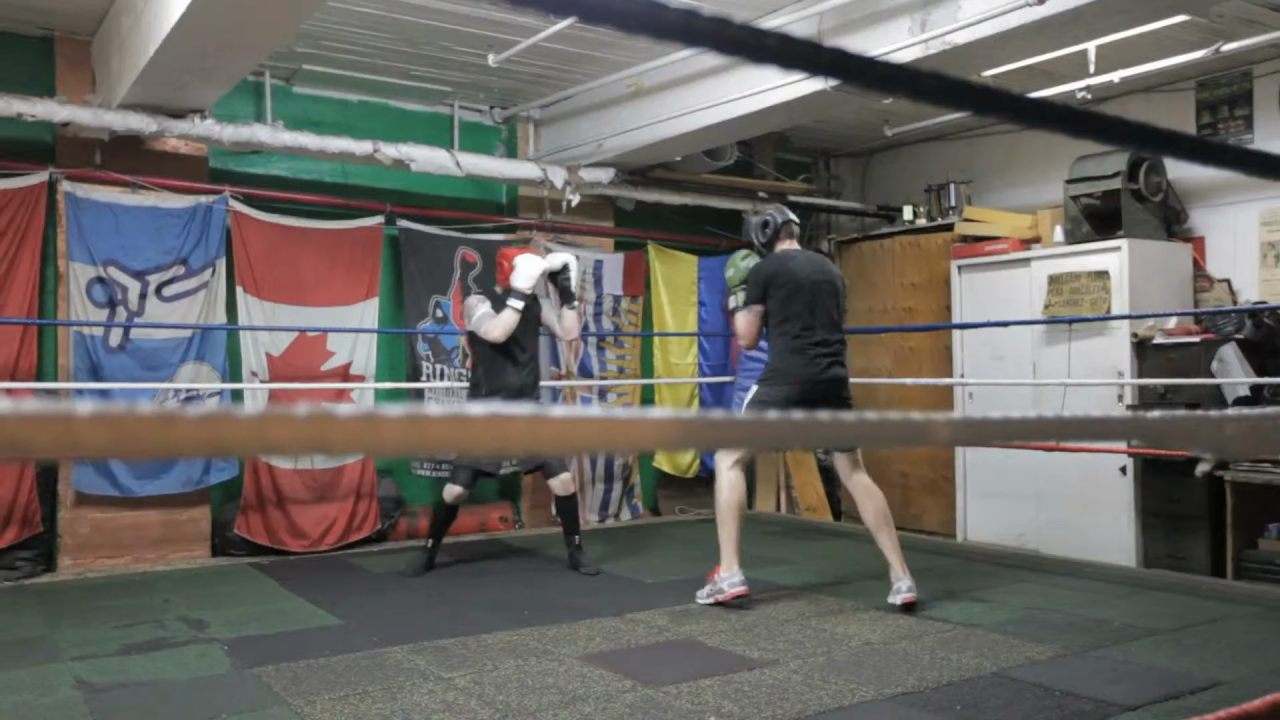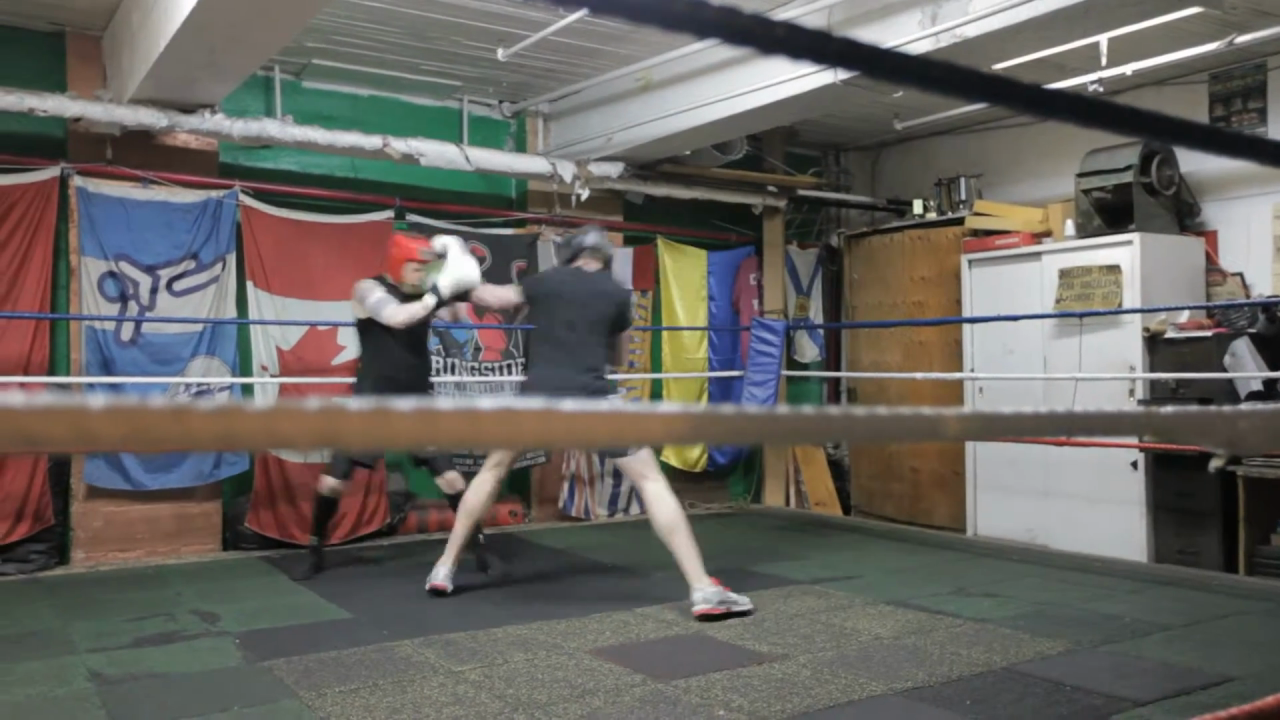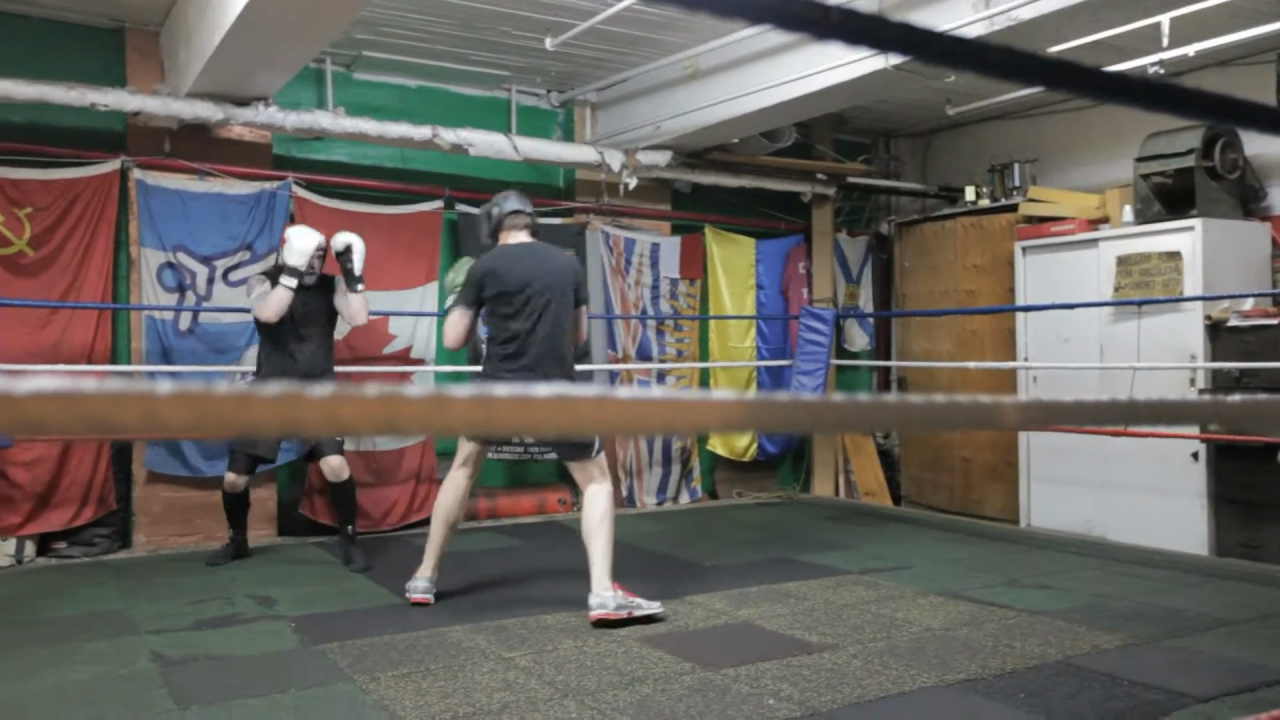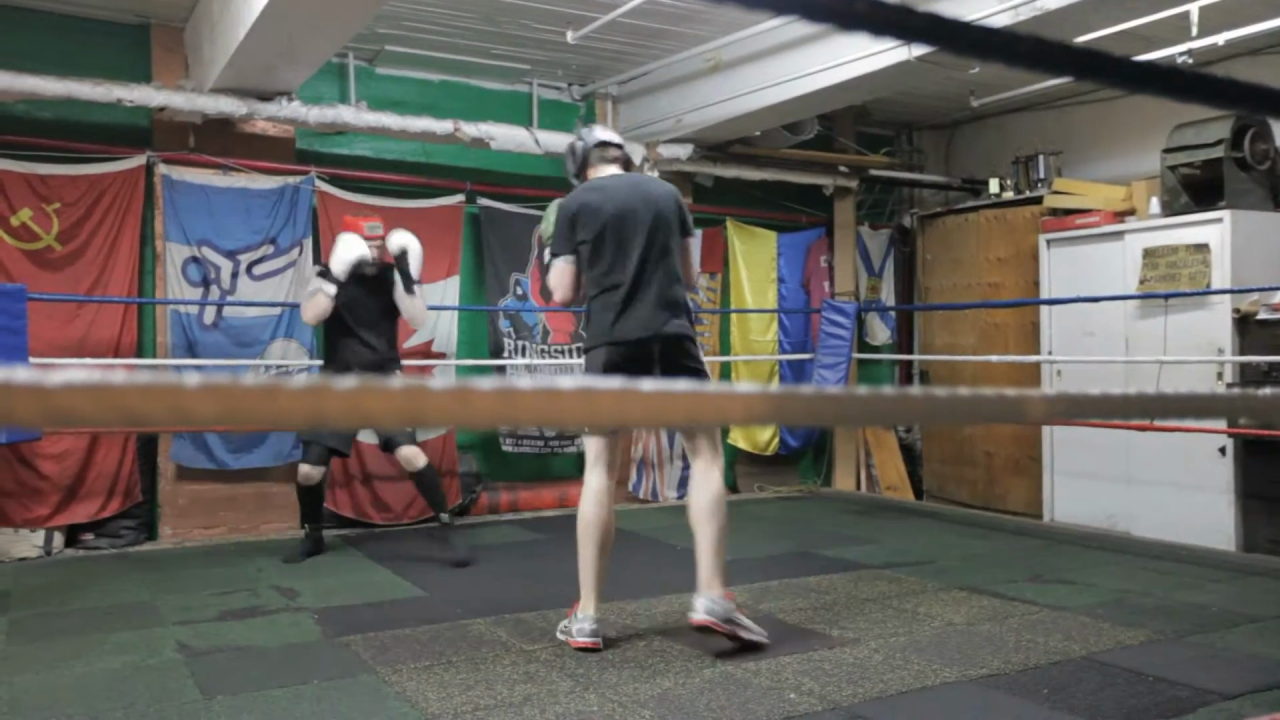
dt=1s
person 1, frame 1
left shoulder: (766, 269)
right shoulder: (831, 270)
left elbow: (746, 339)
left wrist: (739, 295)
left hip: (785, 381)
right hip: (832, 382)
left knee: (728, 462)
right knee: (854, 474)
left ankle: (729, 574)
right ankle: (901, 579)
person 1, frame 2
left shoulder: (548, 279)
right shoulder: (617, 293)
left elbow: (495, 298)
right elbow: (617, 357)
left hip: (540, 393)
right hip: (589, 394)
left knee: (493, 467)
right knee: (651, 481)
left ankle: (446, 568)
right ankle: (704, 589)
person 1, frame 3
left shoulder: (484, 267)
right shoulder: (567, 262)
left elbow: (453, 339)
left wrist: (456, 296)
left hip: (501, 388)
right hip: (558, 389)
left knee: (463, 466)
right knee: (597, 483)
left ankle: (425, 577)
right ankle: (604, 593)
person 1, frame 4
left shoulder: (575, 205)
right shoulder: (666, 192)
left elbow: (562, 293)
left hip: (611, 344)
right hip: (672, 336)
left knee: (600, 471)
right knee: (706, 457)
left ankle: (587, 616)
right ankle: (712, 596)
person 2, frame 1
left shoulder: (535, 304)
right shoulder: (477, 303)
left elbow: (570, 333)
right elbow: (496, 333)
left wrist: (567, 292)
right wrist: (519, 293)
left hip: (528, 407)
left knee: (563, 478)
right knee: (456, 489)
left ankle: (575, 550)
right ankle: (429, 552)
person 2, frame 2
left shoulder: (426, 291)
right shoulder: (368, 289)
left elbow: (458, 316)
right elbow: (397, 317)
left wrist: (458, 285)
right wrist: (439, 295)
right hip: (374, 401)
left knee: (450, 478)
right knee: (331, 481)
left ankle: (479, 546)
right ankle: (315, 552)
person 2, frame 3
left shoulder: (332, 286)
right shoulder: (263, 283)
left elbow: (359, 319)
right elbow: (268, 314)
left wrist: (353, 274)
right wrist: (292, 271)
left knee: (334, 464)
right knee: (234, 478)
left ankle: (349, 541)
right ankle: (237, 542)
person 2, frame 4
left shoulder: (393, 276)
right shoulder: (328, 274)
left elbow: (417, 319)
right elbow: (310, 317)
left wrist: (409, 276)
right wrist: (335, 276)
left knee: (409, 453)
right knee: (308, 470)
left ankle: (447, 533)
right ankle: (312, 537)
